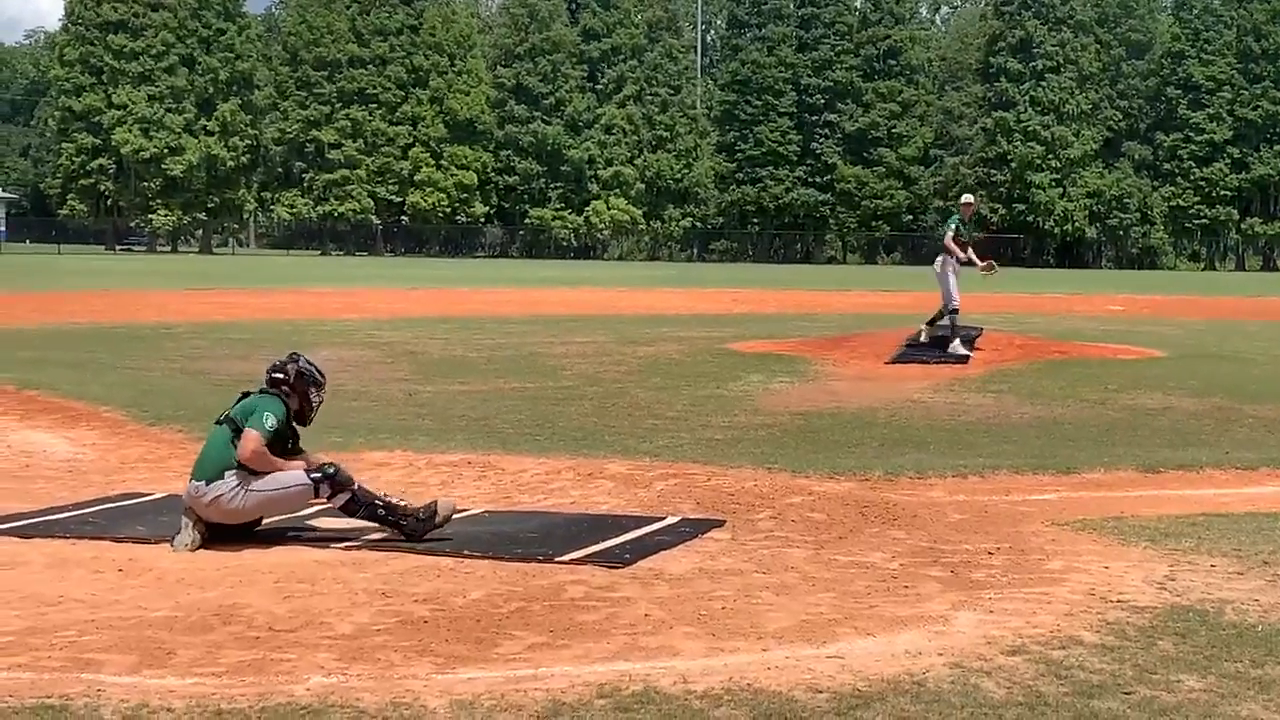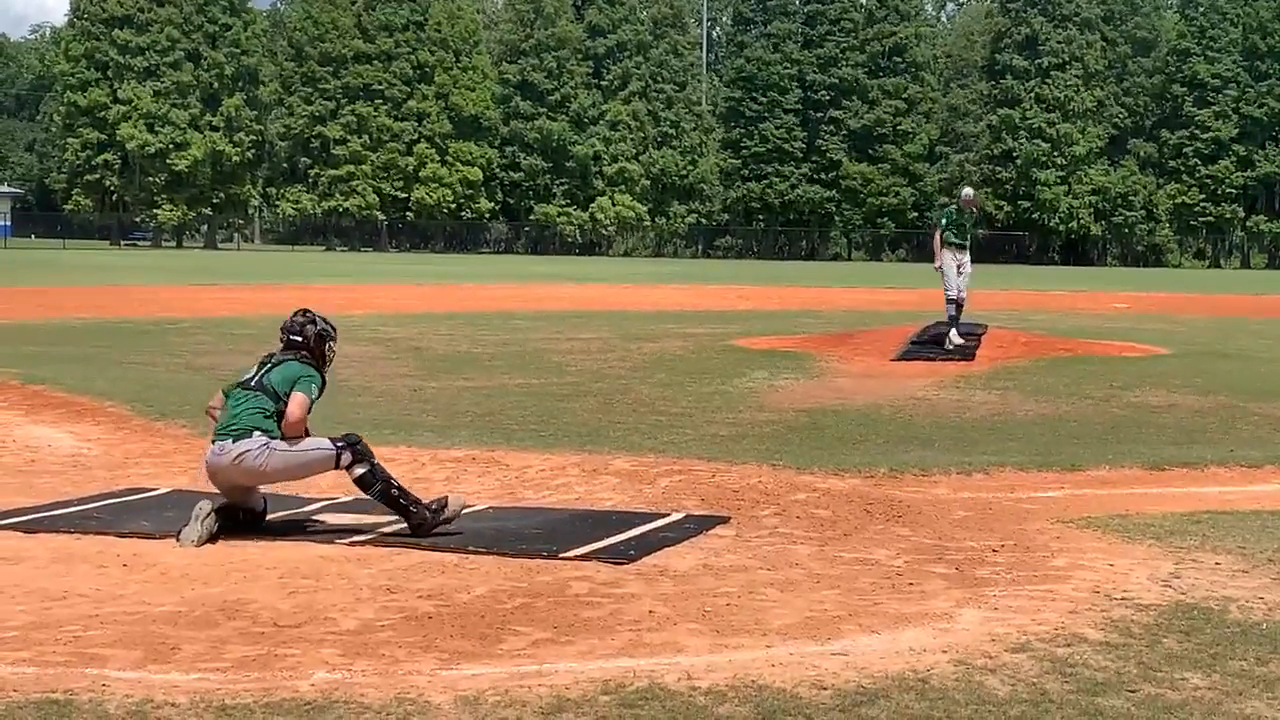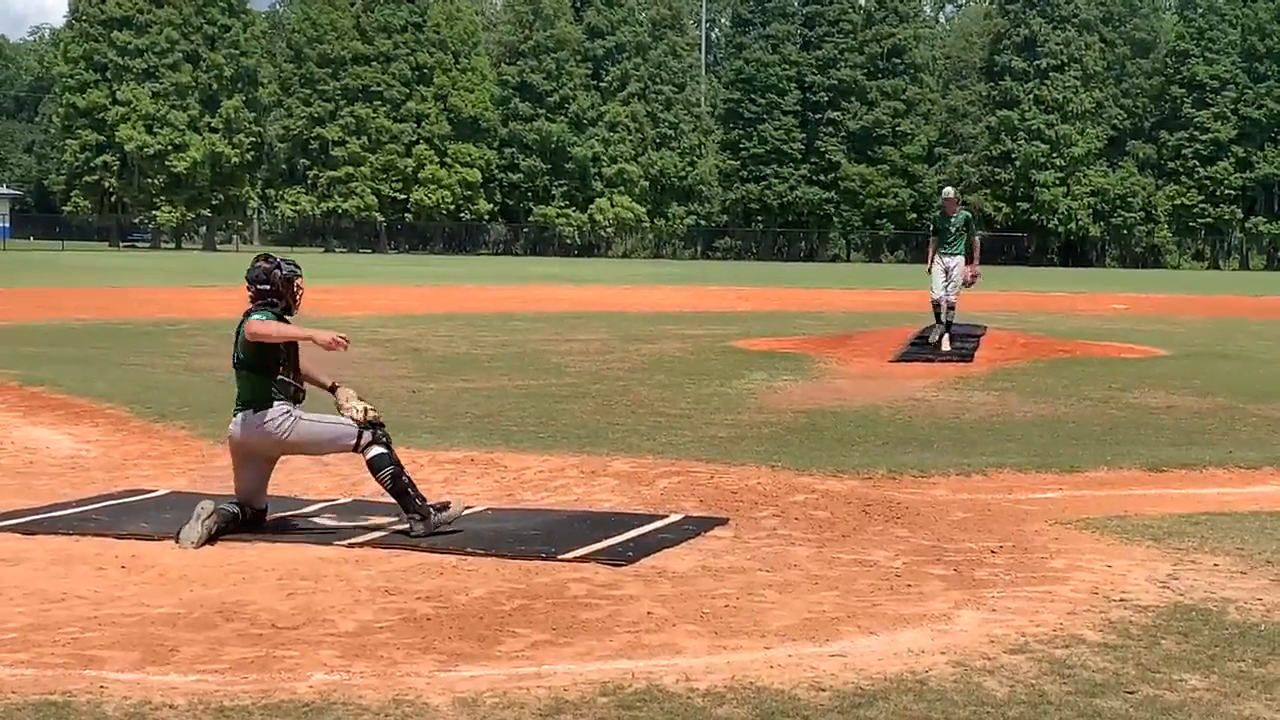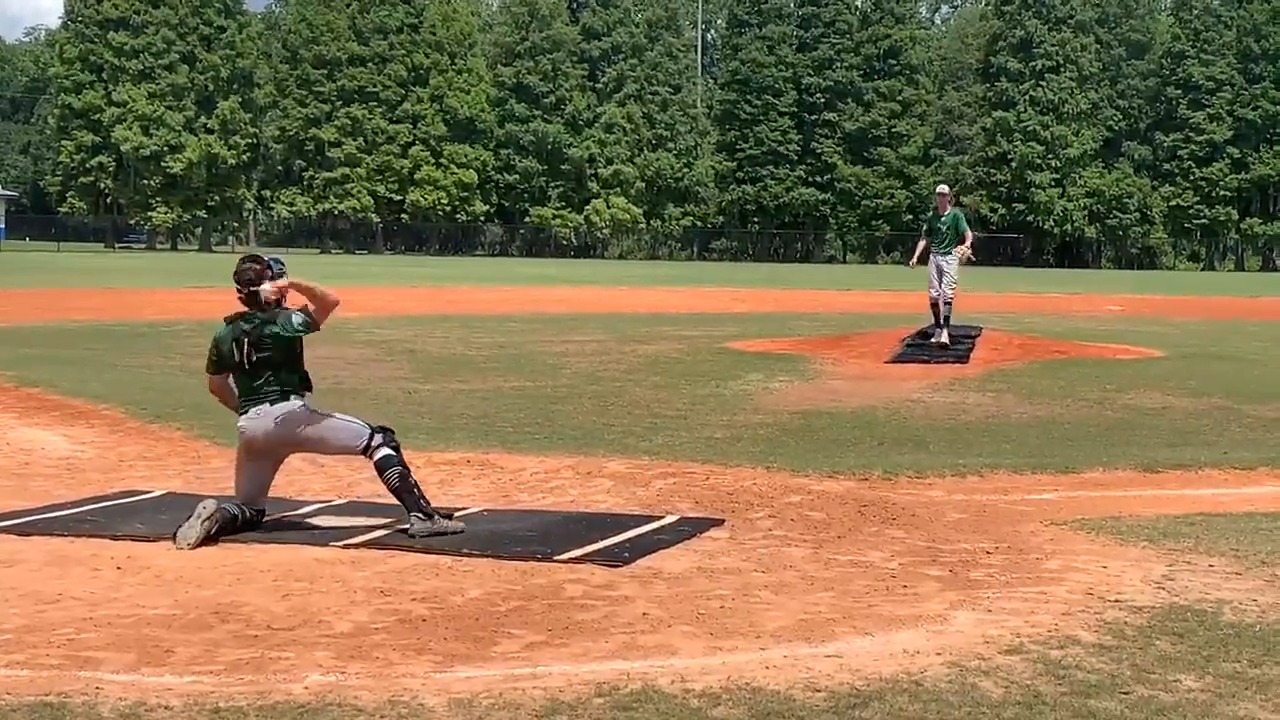
dt=0.4s
person 1, frame 1
left shoulder: (283, 421)
right shoulder: (272, 405)
left elbow: (311, 463)
right elbow: (248, 453)
right wrist: (286, 466)
left hip: (200, 495)
right hip: (226, 493)
left knee: (252, 517)
right knee: (329, 479)
left ankle: (202, 524)
right ankle: (410, 522)
person 1, frame 2
left shoulder: (263, 367)
right shoulder: (308, 372)
left elbow: (213, 407)
right elbow: (294, 418)
right wrist: (302, 441)
left hip: (215, 458)
right hip: (251, 452)
left knee: (253, 512)
right knee: (351, 449)
left ankle: (214, 518)
right ankle: (420, 515)
person 1, frame 3
left shoulder: (261, 318)
right shoulder: (264, 318)
left elbow: (294, 366)
right elbow: (252, 332)
left wrist: (335, 388)
right wrist: (313, 334)
left hip: (242, 430)
right hip: (272, 421)
left knee: (251, 511)
right knee: (371, 434)
left ankle: (215, 518)
right ankle: (420, 515)
person 1, frame 4
left shoulder: (224, 335)
right shoulder: (283, 322)
left elbow: (216, 386)
right elbow: (330, 302)
right wrist: (296, 283)
left hip: (249, 426)
right hip: (290, 417)
left knee: (250, 511)
right knee: (380, 440)
left ankle: (215, 520)
right ankle: (422, 516)
